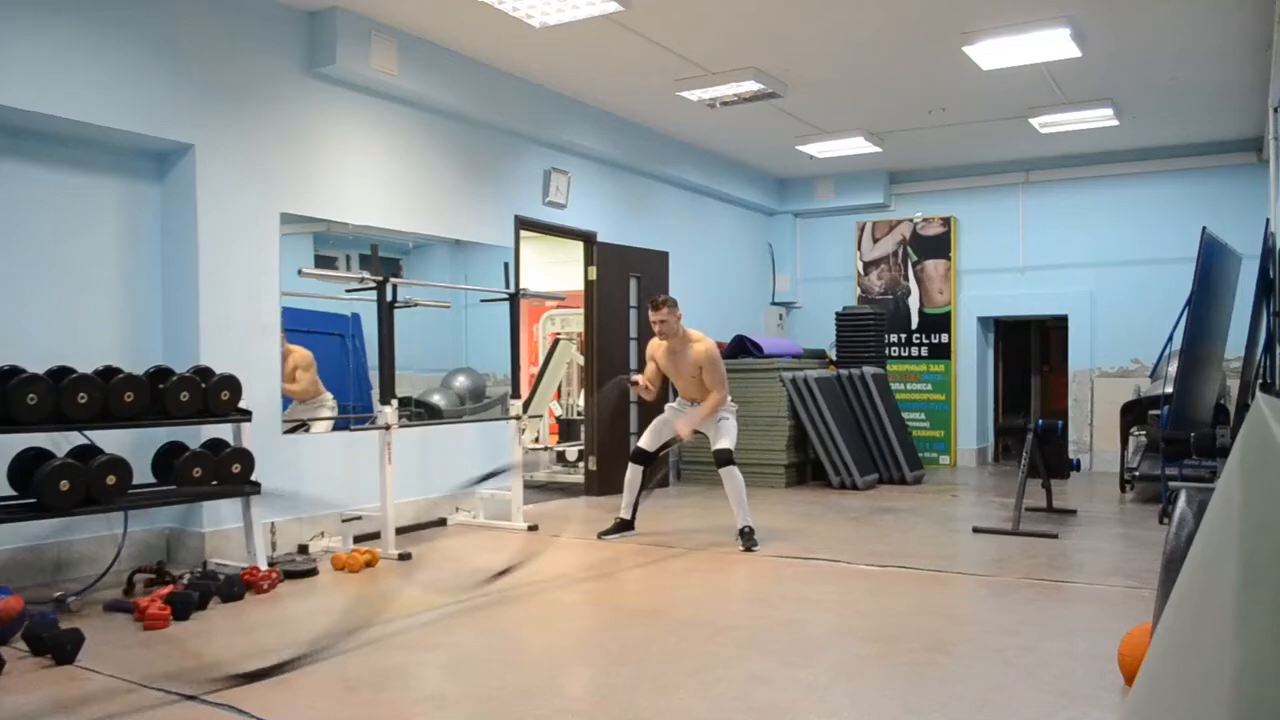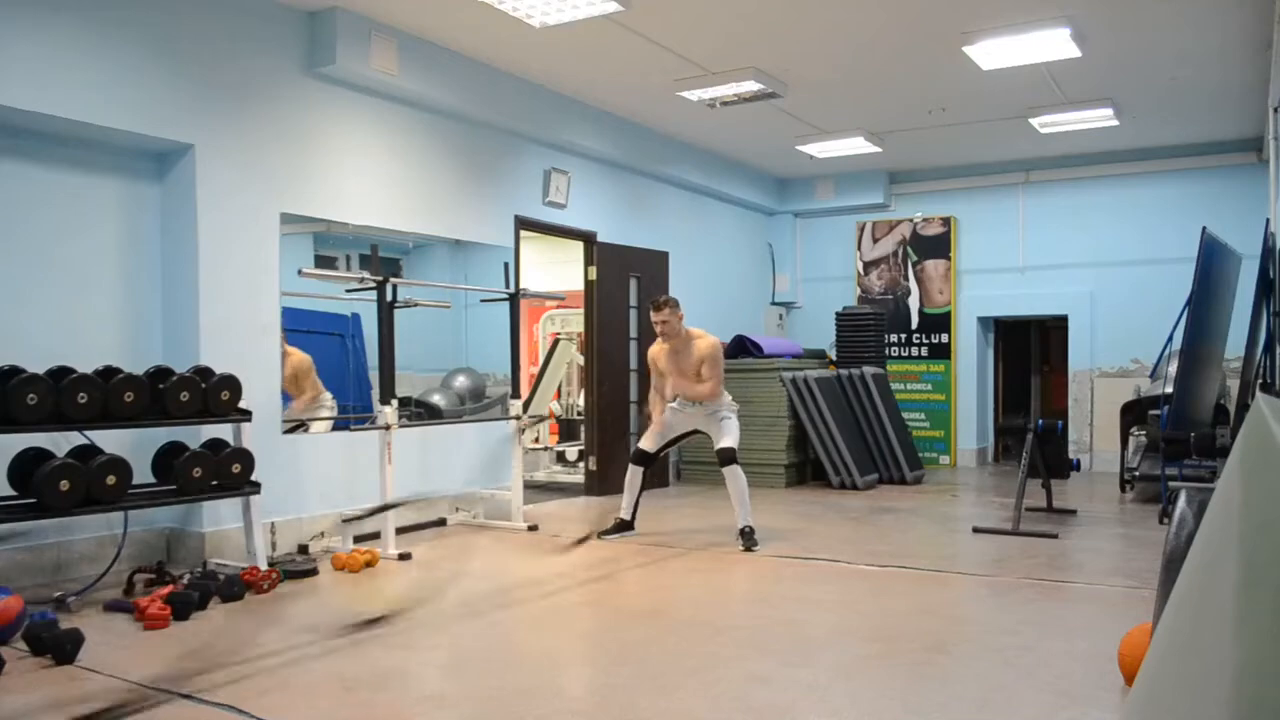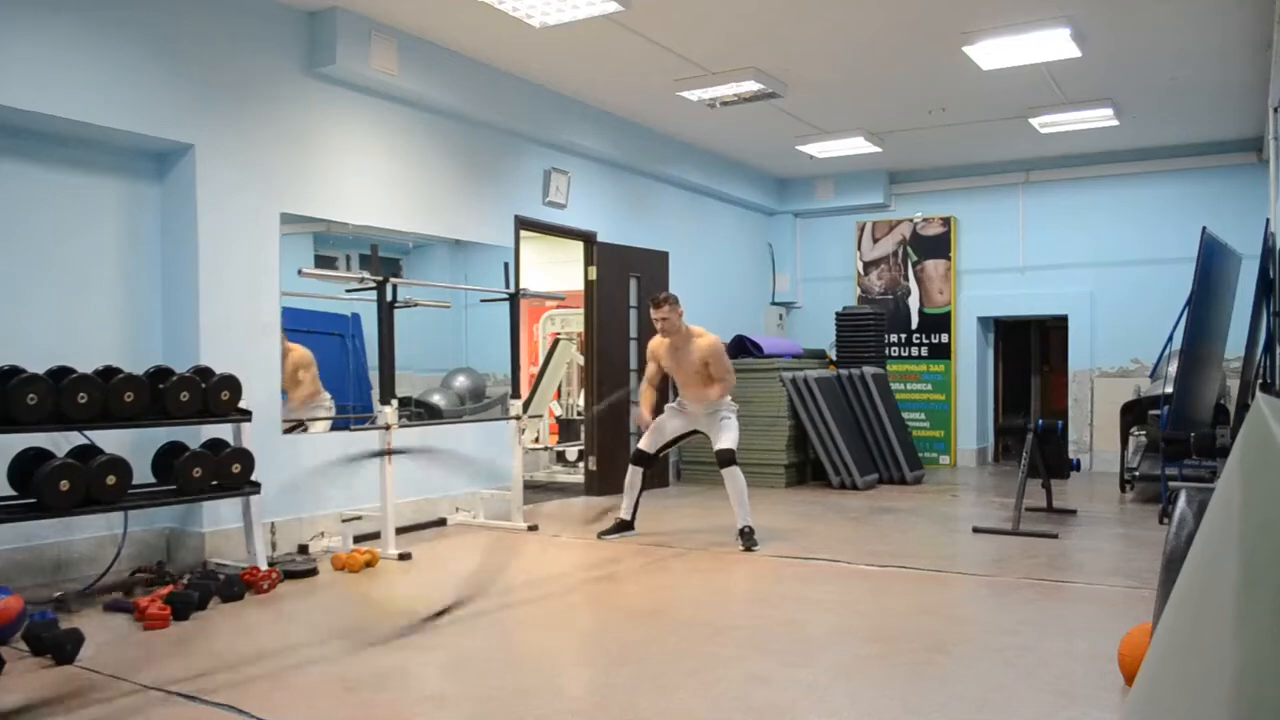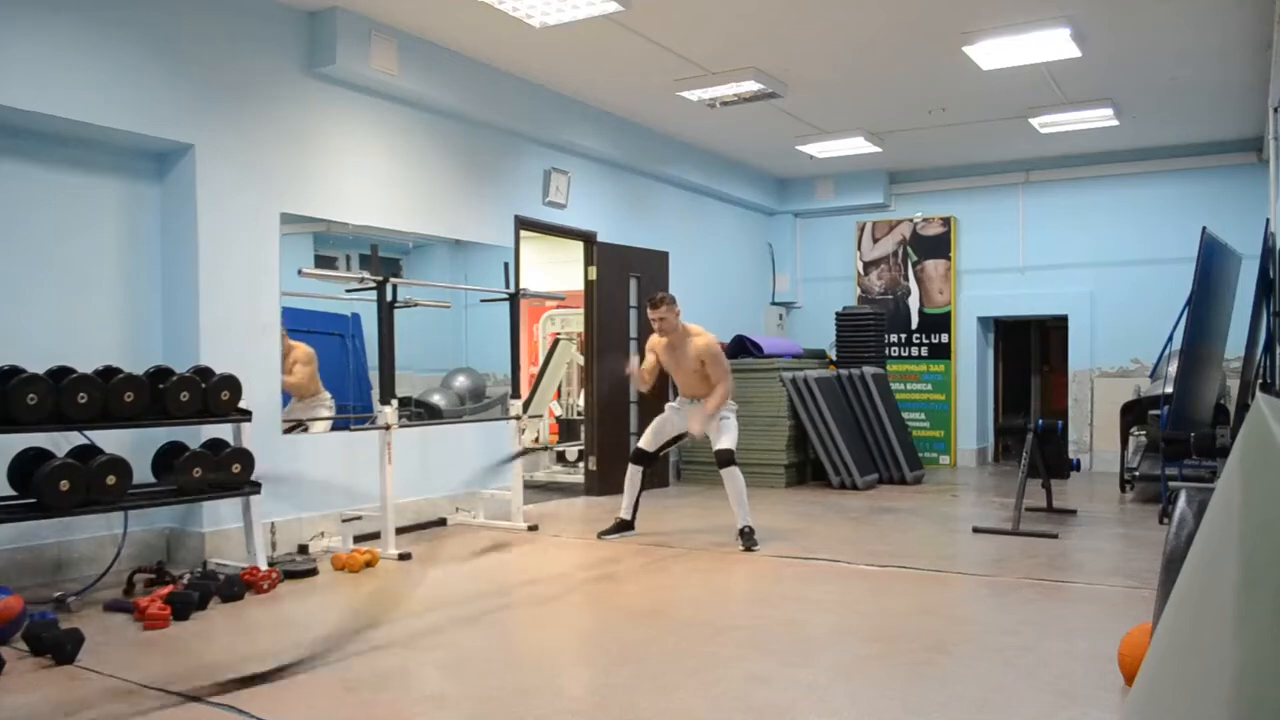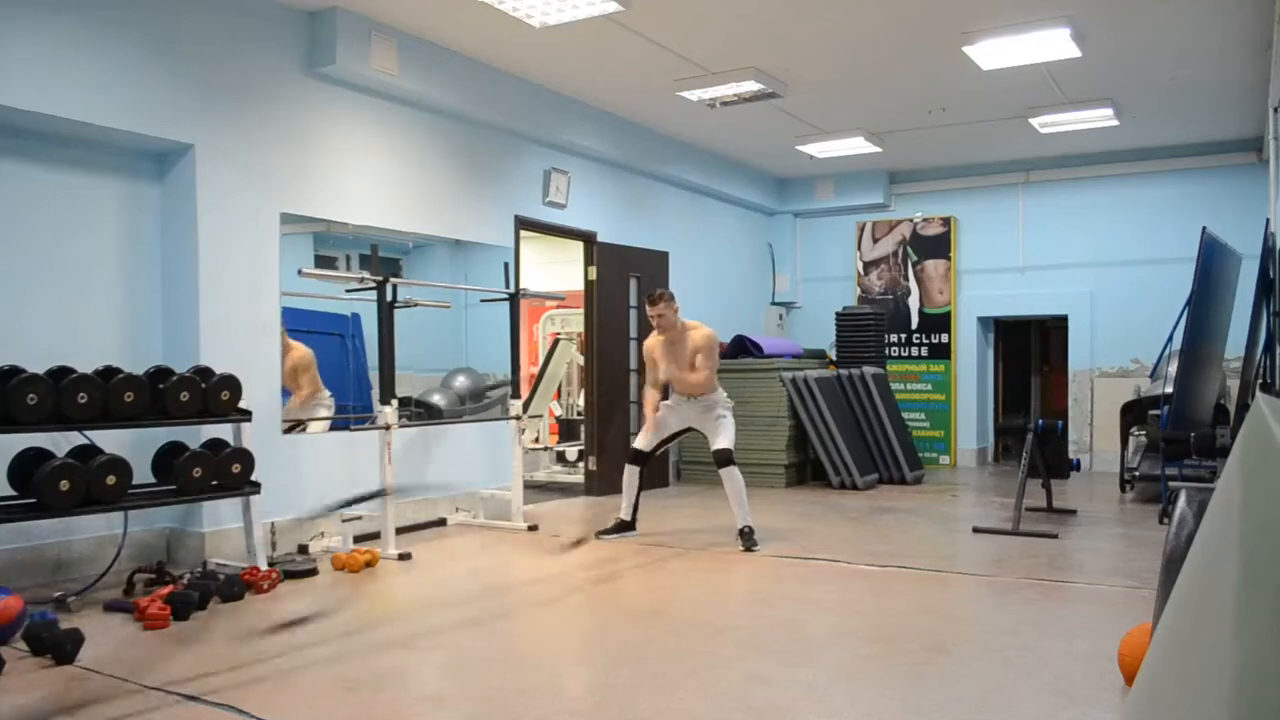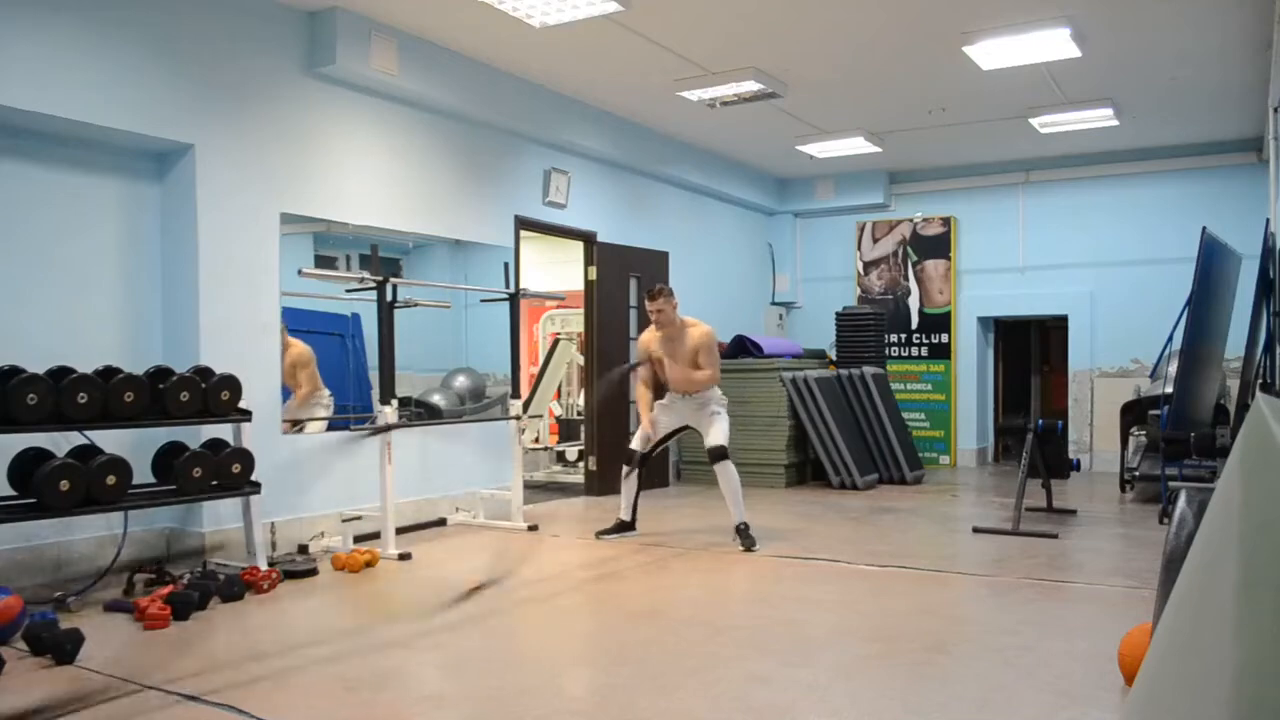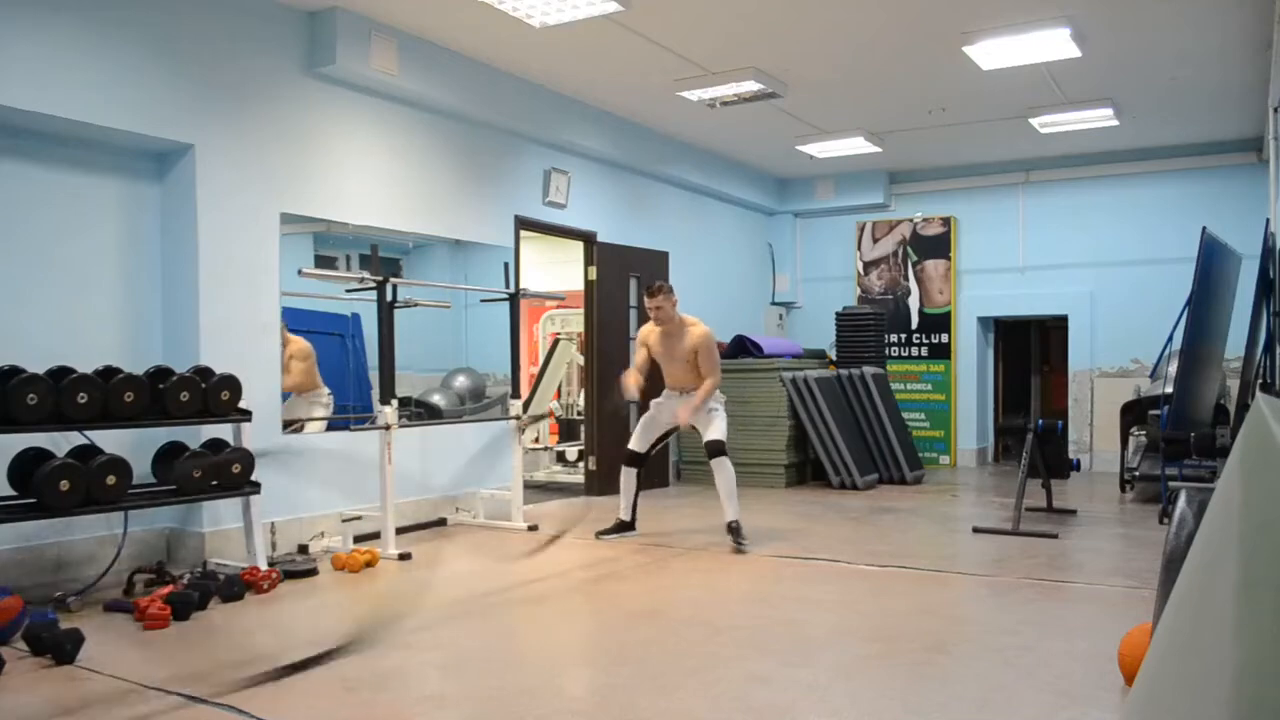
dt=0.1s
person 1, frame 1
left shoulder: (704, 348)
right shoulder: (654, 348)
left elbow: (720, 394)
right elbow: (651, 393)
left wrist: (693, 423)
right wrist: (643, 386)
left hip: (715, 410)
right hip: (682, 407)
left knee: (724, 459)
right knee: (638, 454)
left ankle: (745, 528)
right ankle: (626, 520)
person 1, frame 2
left shoulder: (707, 345)
right shoulder: (656, 351)
left elbow: (713, 389)
right elbow: (656, 393)
left wrist: (678, 386)
right wrist: (656, 426)
left hip: (716, 408)
right hip: (683, 407)
left knee: (727, 458)
right knee: (639, 455)
left ankle: (745, 528)
right ankle: (626, 520)
person 1, frame 3
left shoulder: (708, 344)
right shoulder: (656, 345)
left elbow: (728, 382)
right elbow: (649, 385)
left wrist: (699, 400)
right wrist: (645, 411)
left hip: (716, 408)
right hip: (682, 407)
left knee: (726, 459)
right knee: (639, 456)
left ankle: (745, 529)
right ankle: (626, 520)
person 1, frame 4
left shoulder: (705, 343)
right shoulder: (655, 344)
left elbow: (725, 385)
right elbow: (645, 385)
left wrist: (703, 418)
right wrist: (637, 373)
left hip: (716, 408)
right hip: (682, 405)
left knee: (725, 459)
right knee: (639, 455)
left ankle: (745, 528)
right ankle: (626, 520)
person 1, frame 5
left shoulder: (703, 336)
right shoulder: (652, 343)
left elbow: (707, 381)
right elbow: (652, 387)
left wrist: (672, 374)
right wrist: (650, 422)
left hip: (711, 404)
right hip: (677, 404)
left knee: (724, 460)
right knee: (636, 454)
left ankle: (745, 529)
right ankle: (626, 520)
person 1, frame 6
left shoulder: (702, 334)
right shoulder: (647, 339)
left elbow: (713, 377)
right elbow: (643, 384)
left wrist: (679, 372)
right wrist: (645, 421)
left hip: (706, 401)
right hip: (672, 402)
left knee: (719, 456)
right knee: (632, 455)
left ankle: (742, 526)
right ankle: (626, 521)
person 1, frame 7
left shoulder: (700, 333)
right shoulder: (646, 334)
left elbow: (714, 378)
right elbow: (637, 370)
left wrist: (690, 408)
right wrist: (631, 382)
left hip: (705, 401)
right hip: (669, 399)
left knee: (716, 451)
right knee: (631, 456)
left ankle: (733, 525)
right ankle: (626, 521)
